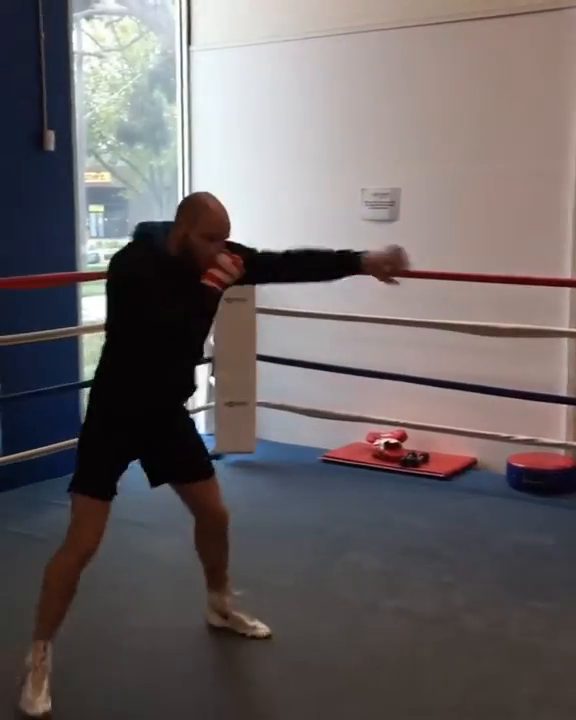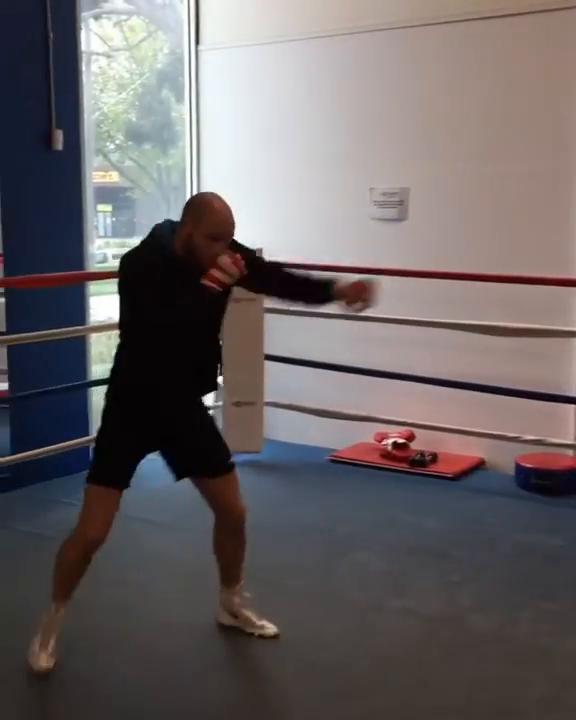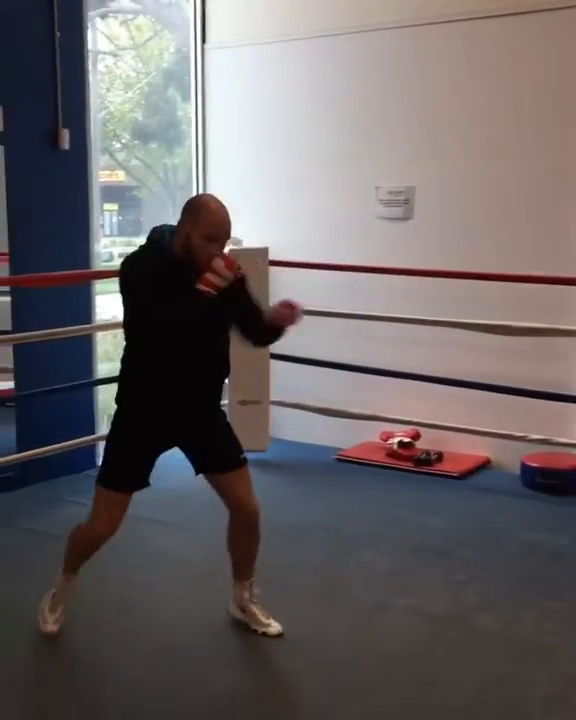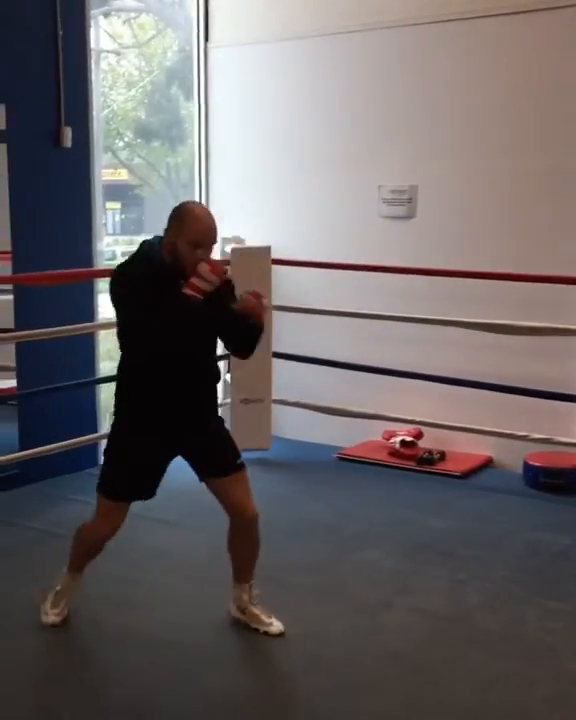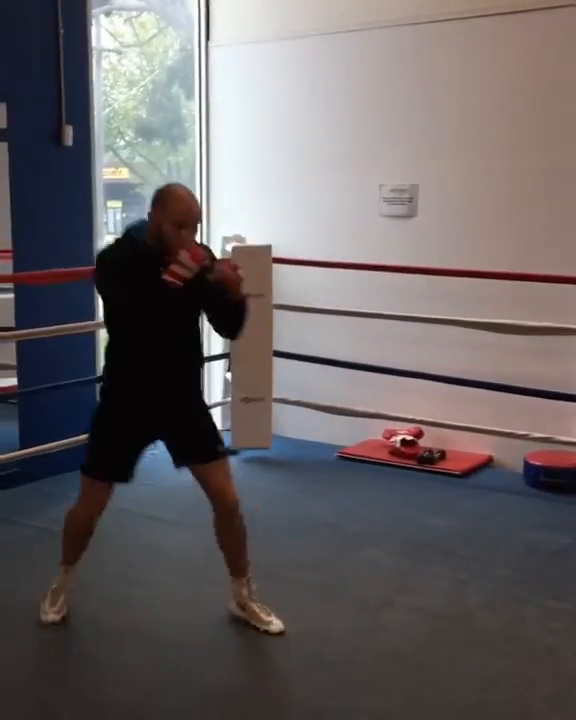
dt=0.1s
person 1, frame 1
left shoulder: (213, 259)
right shoulder: (133, 266)
left elbow: (289, 265)
right elbow: (154, 337)
left wrist: (364, 262)
right wrist: (207, 288)
left hip: (169, 412)
right hip: (113, 414)
left knee: (214, 516)
right knee: (82, 542)
left ankle: (220, 606)
right ankle: (39, 659)
person 1, frame 2
left shoulder: (227, 259)
right shoulder: (140, 266)
left elbow: (283, 281)
right elbow: (154, 334)
left wrist: (336, 291)
right wrist: (206, 290)
left hip: (186, 408)
right hip: (133, 409)
left knee: (231, 511)
right knee: (92, 529)
left ankle: (232, 603)
right ankle: (53, 620)
person 1, frame 3
left shoulder: (223, 270)
right shoulder: (141, 269)
left elbow: (254, 334)
right elbow: (153, 338)
left wrist: (275, 321)
right wrist: (199, 295)
left hip: (200, 406)
right hip: (141, 406)
left knee: (247, 509)
right knee: (102, 525)
left ankle: (243, 600)
right ankle: (62, 589)
person 1, frame 4
left shoulder: (215, 276)
right shoulder: (130, 278)
left elbow: (241, 348)
right elbow: (141, 347)
left wrist: (249, 318)
right wrist: (185, 301)
left hip: (200, 415)
right hip: (141, 418)
left knee: (245, 514)
right knee: (103, 525)
left ankle: (244, 599)
right ankle: (66, 586)
person 1, frame 5
left shoulder: (202, 262)
right shoulder: (115, 261)
left elbow: (230, 329)
right elbow: (123, 328)
left wrist: (231, 294)
right wrist: (166, 282)
left hip: (184, 398)
right hip: (126, 402)
left knee: (227, 501)
right knee: (89, 508)
left ankle: (243, 596)
right ankle: (63, 582)
